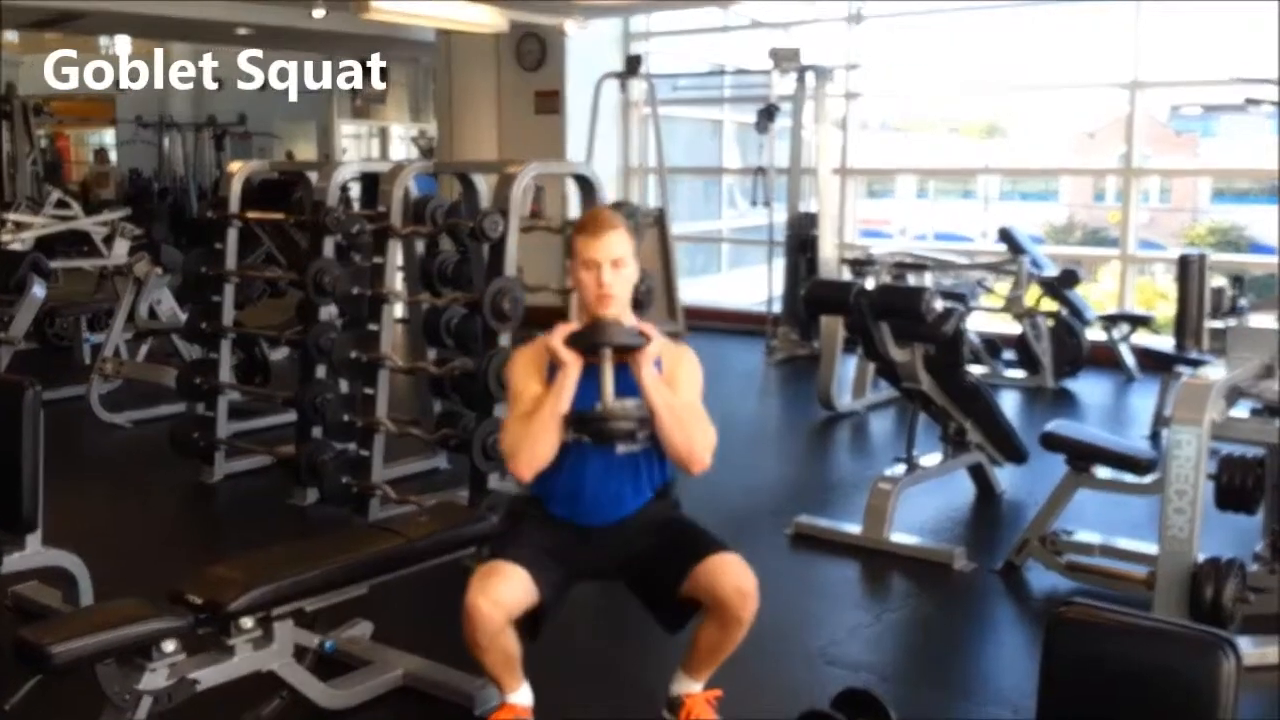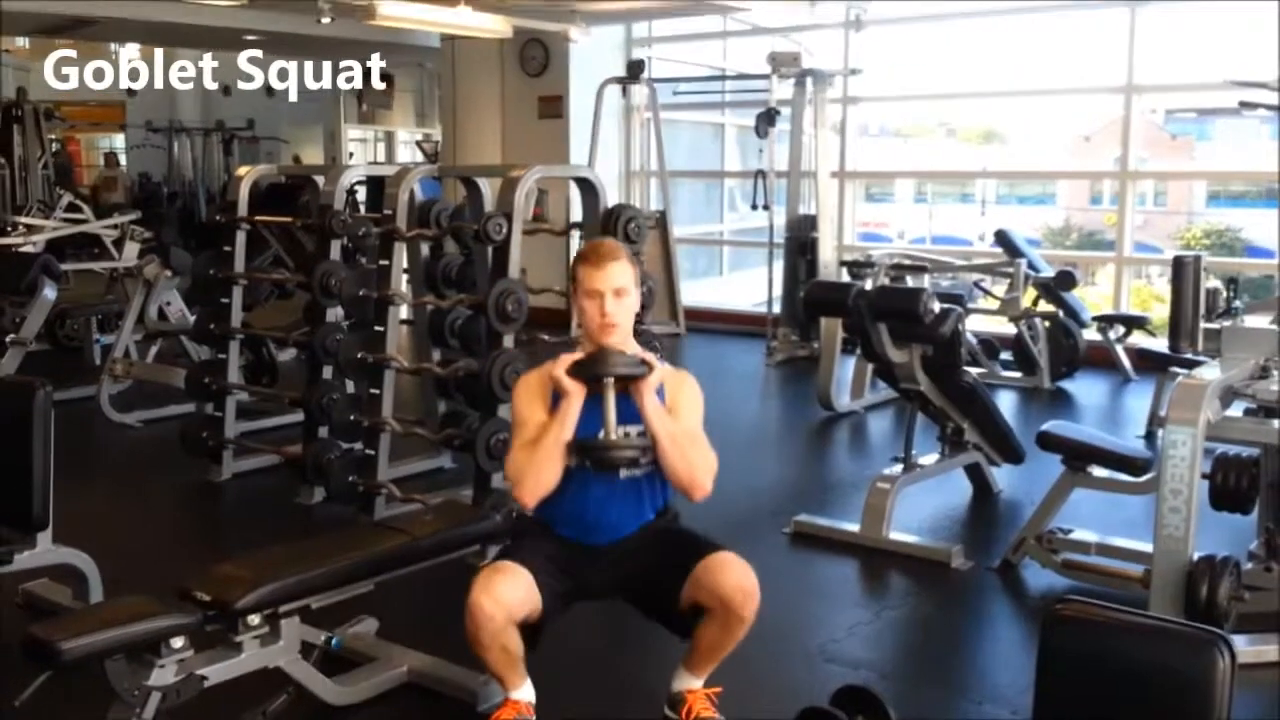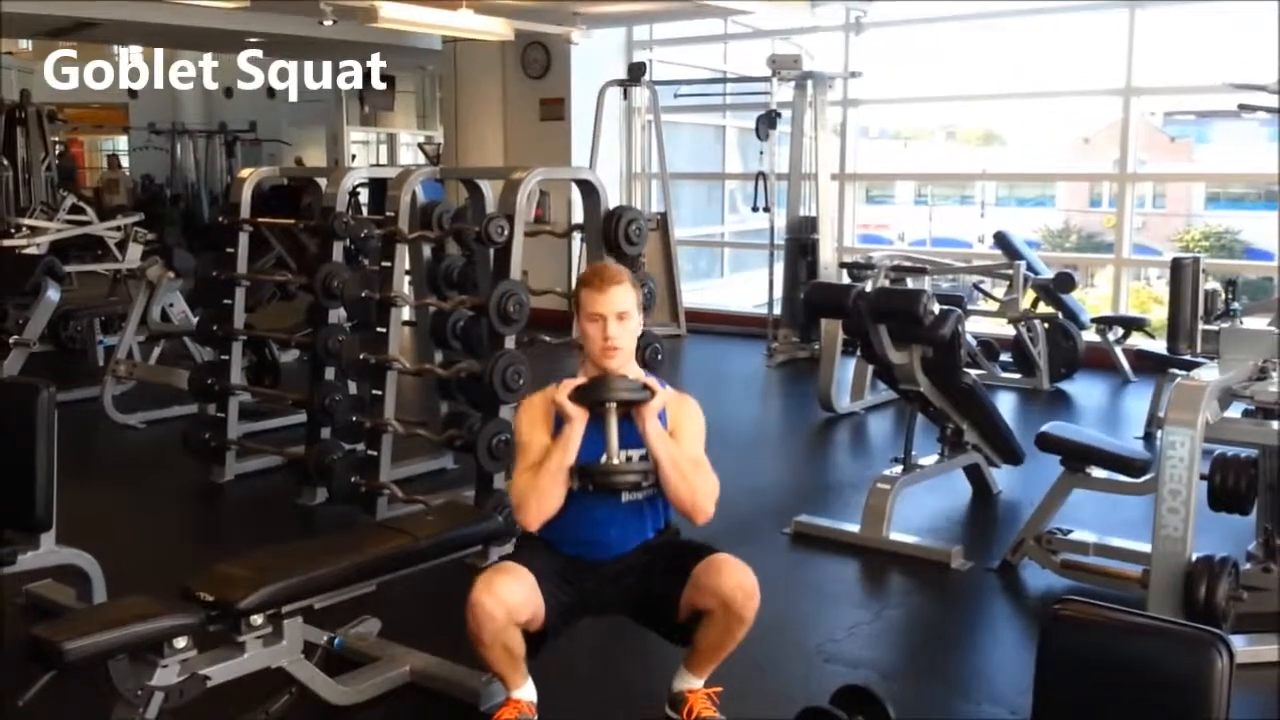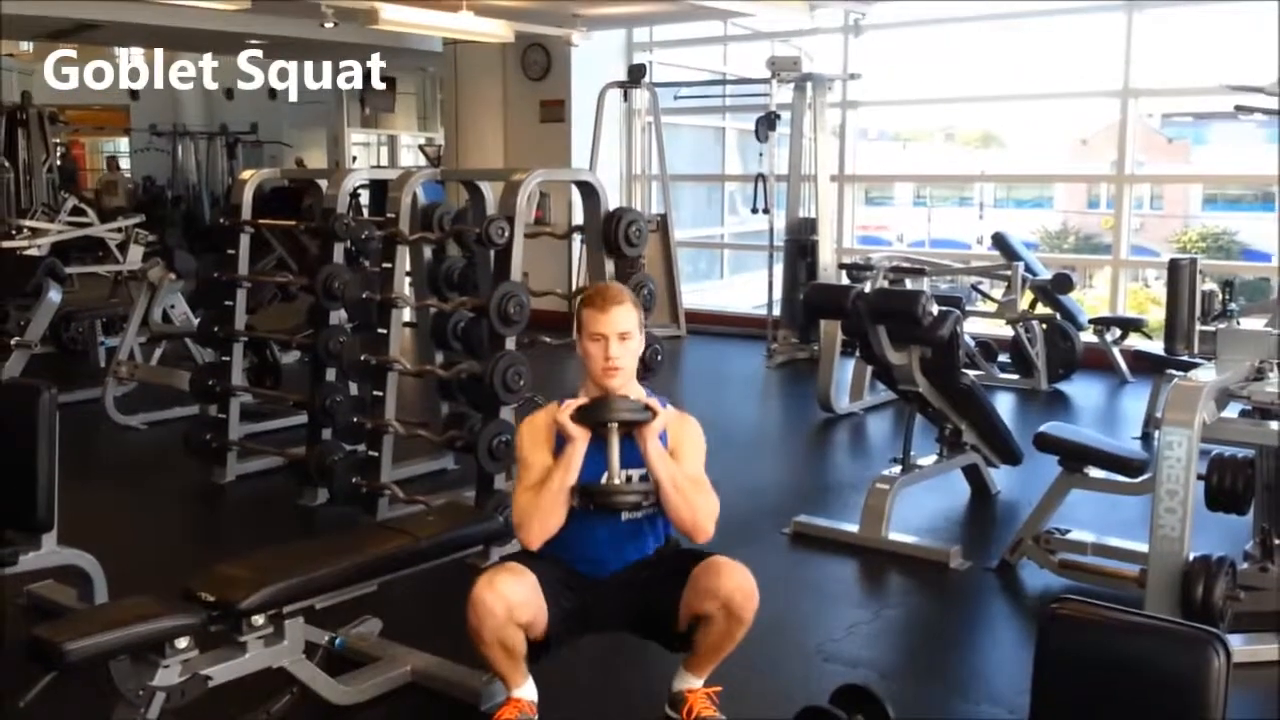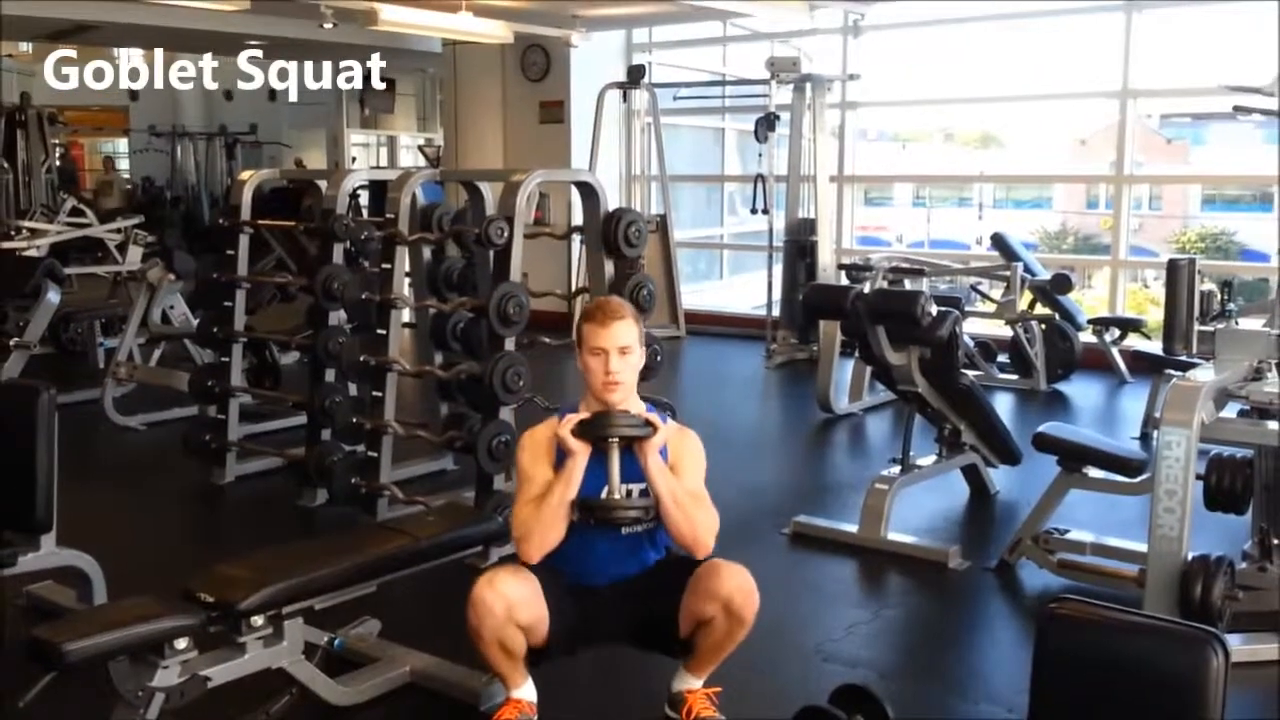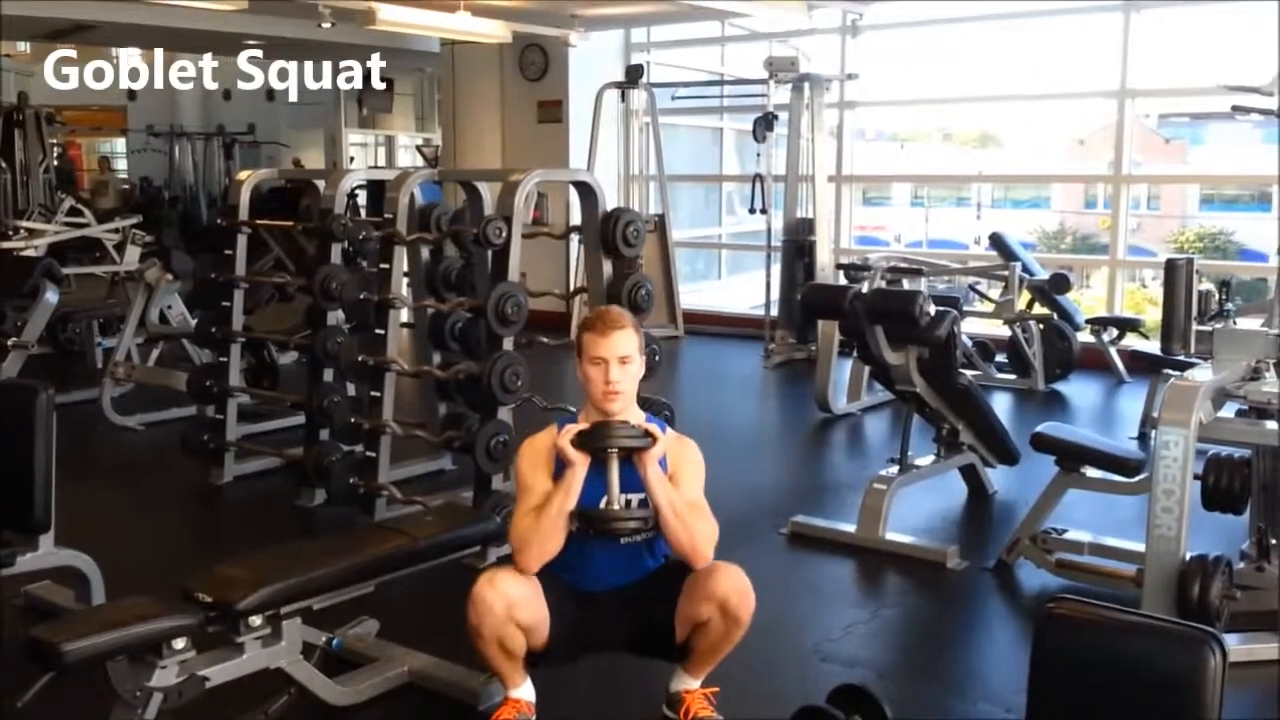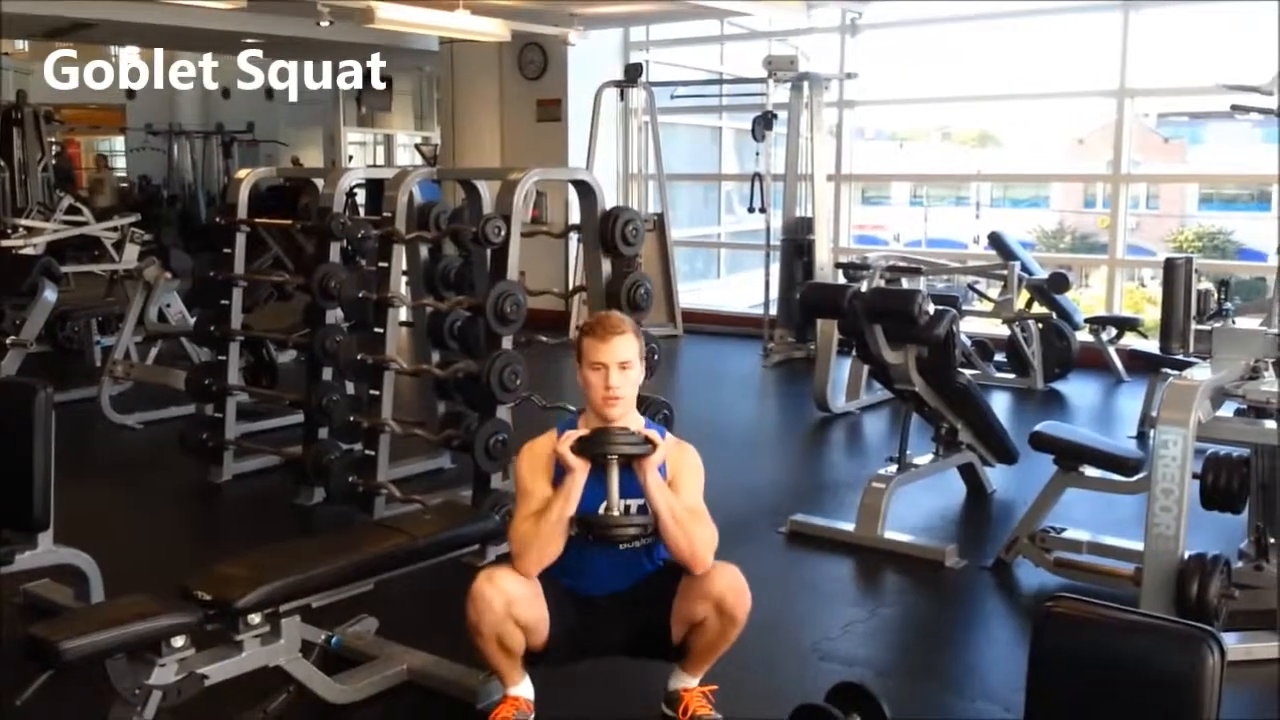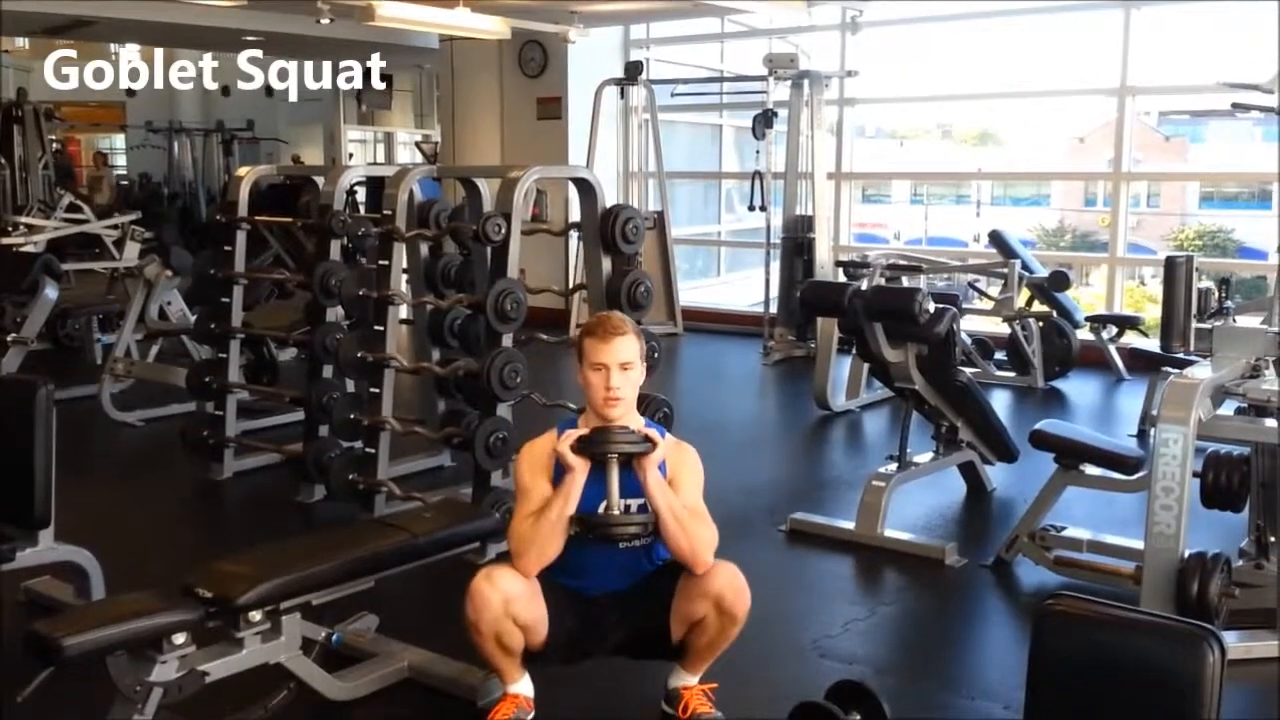
dt=0.1s
person 1, frame 1
left shoulder: (673, 357)
right shoulder: (536, 358)
left elbow: (697, 458)
right elbow: (523, 465)
left wrist: (645, 371)
right wrist: (569, 372)
left hip: (643, 521)
right hip: (555, 524)
left knee: (737, 589)
right knee: (483, 606)
person 1, frame 2
left shoulder: (675, 384)
right shoulder: (540, 385)
left elbow: (698, 485)
right elbow: (528, 491)
left wrist: (647, 400)
right wrist: (573, 401)
left hip: (645, 538)
right hip: (559, 542)
left knee: (739, 588)
right knee: (486, 604)
person 1, frame 3
left shoulder: (677, 407)
right shoulder: (541, 408)
left elbow: (701, 508)
right elbow: (530, 516)
left wrist: (649, 424)
right wrist: (575, 425)
left hip: (646, 557)
right hip: (562, 562)
left knee: (737, 589)
right knee: (487, 602)
person 1, frame 4
left shoulder: (677, 426)
right shoulder: (542, 426)
left elbow: (701, 527)
right elbow: (532, 534)
left wrist: (649, 444)
right wrist: (577, 446)
left hip: (647, 571)
right hip: (564, 574)
left knee: (737, 590)
right knee: (488, 599)
person 1, frame 5
left shoulder: (678, 439)
right shoulder: (543, 439)
left elbow: (701, 544)
right elbow: (530, 549)
left wrist: (650, 458)
right wrist: (576, 460)
left hip: (648, 586)
right hip: (567, 591)
left knee: (736, 590)
right knee: (489, 597)
person 1, frame 6
left shoulder: (676, 448)
right shoulder: (542, 448)
left elbow: (699, 554)
right elbow: (529, 558)
left wrist: (649, 470)
right wrist: (576, 471)
left hip: (647, 593)
right hip: (566, 597)
left knee: (732, 590)
right knee: (490, 595)
person 1, frame 7
left shoulder: (677, 454)
right shoulder: (542, 453)
left elbow: (700, 561)
right elbow: (527, 563)
left wrist: (650, 477)
right wrist: (576, 476)
left hip: (646, 598)
right hip: (566, 602)
left knee: (728, 589)
right knee: (489, 593)
person 1, frame 8
left shoulder: (676, 454)
right shoulder: (542, 453)
left elbow: (701, 560)
right elbow: (527, 562)
left wrist: (650, 476)
right wrist: (576, 476)
left hip: (646, 598)
right hip: (565, 602)
left knee: (726, 587)
right knee: (488, 591)
left ankle: (684, 687)
